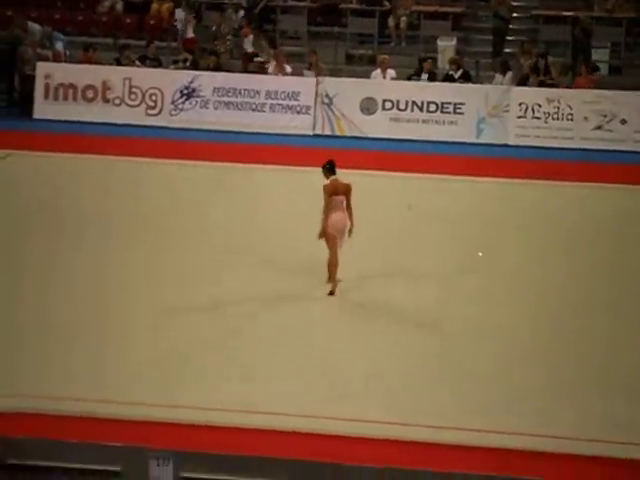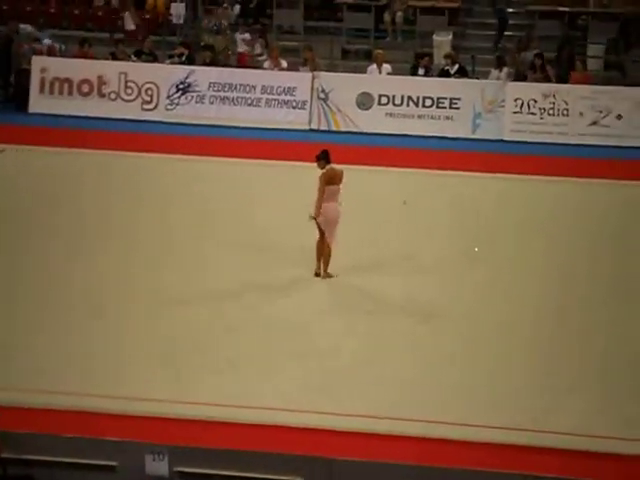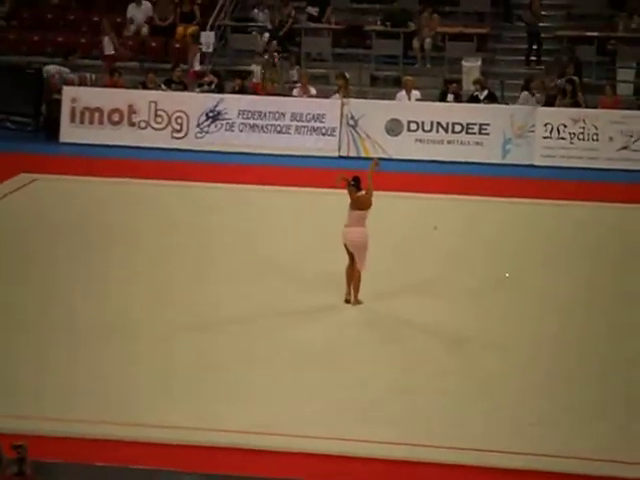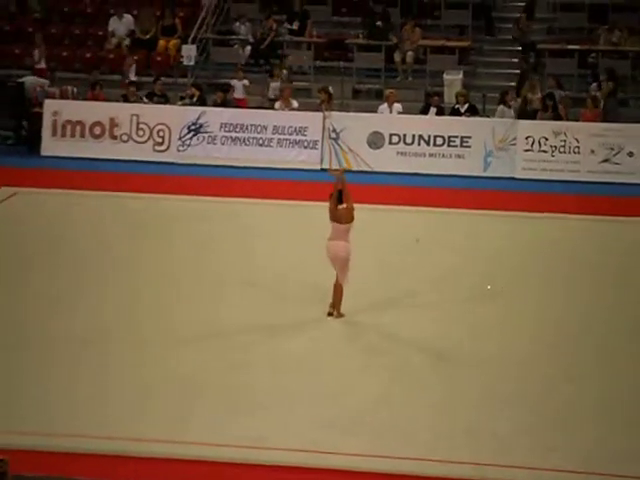
dt=0.7s
person 1, frame 1
left shoulder: (327, 187)
right shoulder: (347, 186)
left elbow: (327, 208)
right elbow: (349, 207)
left wrist: (323, 227)
right wrist: (351, 225)
left hip: (331, 220)
right hip: (342, 219)
left knee: (333, 252)
right knee: (334, 250)
left ankle: (333, 282)
right ankle: (331, 277)
person 1, frame 2
left shoulder: (324, 175)
right shoulder: (340, 172)
left elbow: (321, 195)
left wrist: (317, 211)
left hip: (323, 208)
right hip: (333, 208)
left knee: (321, 236)
right knee: (328, 241)
left ankle: (318, 267)
right ankle: (325, 271)
person 1, frame 3
left shoulder: (355, 199)
right shoulder: (368, 197)
left elbow: (350, 185)
right elbow: (369, 179)
left wrist: (345, 180)
right wrist: (373, 166)
left hip: (348, 232)
right hip: (360, 234)
left knee: (351, 262)
right knee: (358, 267)
left ankle: (348, 293)
right ankle: (355, 298)
person 1, frame 4
left shoulder: (333, 212)
right shoulder: (350, 211)
left elbow: (335, 194)
right elbow: (346, 193)
left wrist: (337, 180)
right wrist: (342, 178)
left hip: (331, 245)
right hip: (343, 247)
left knee: (339, 277)
right knee: (341, 280)
left ankle: (333, 306)
right ankle: (337, 311)
